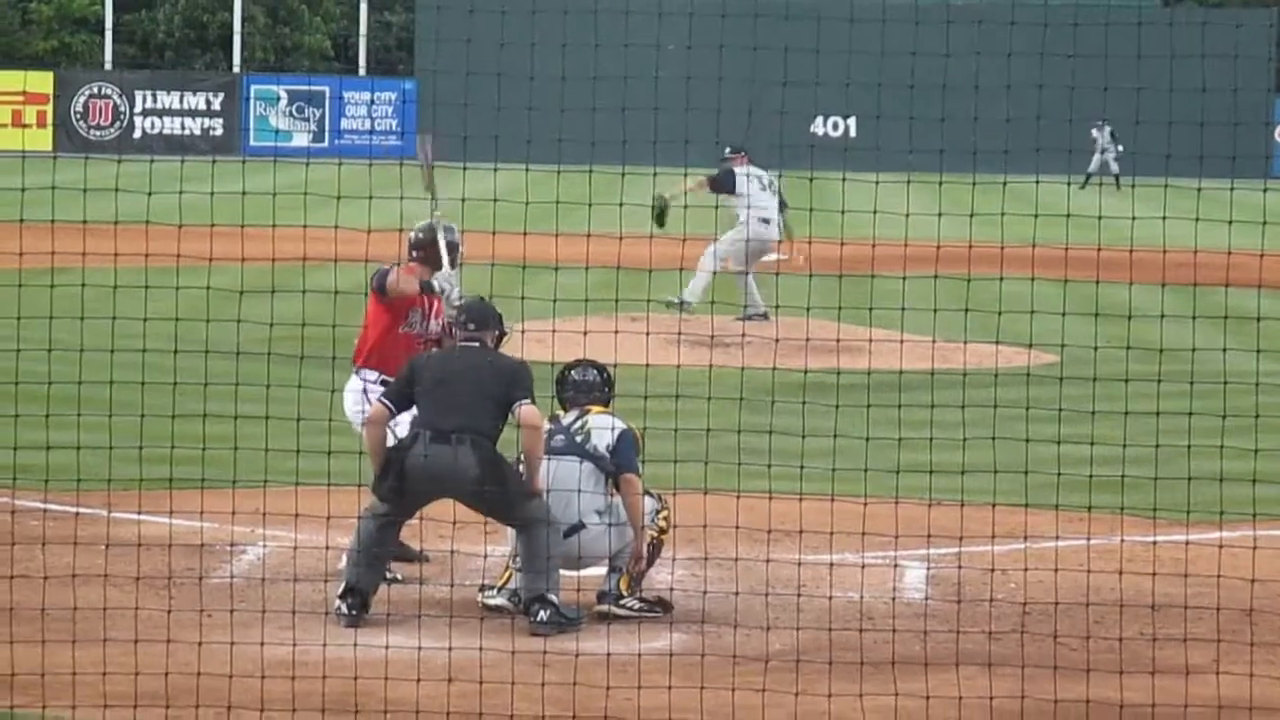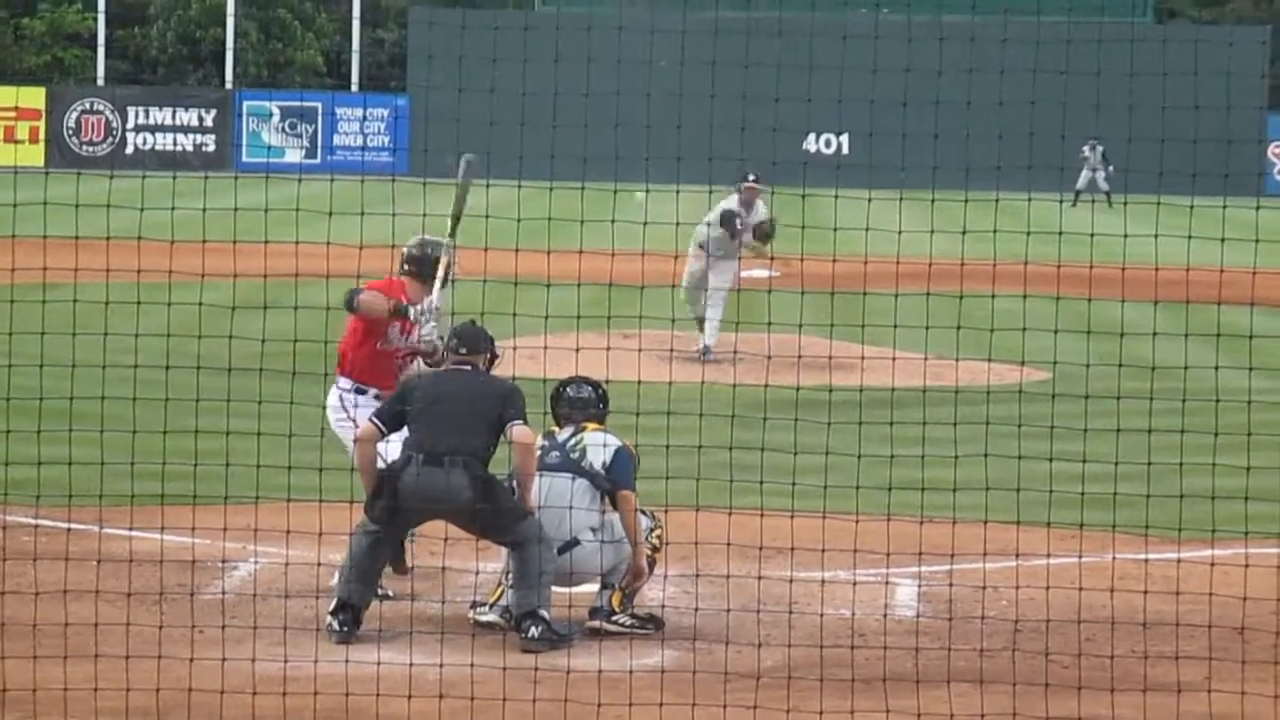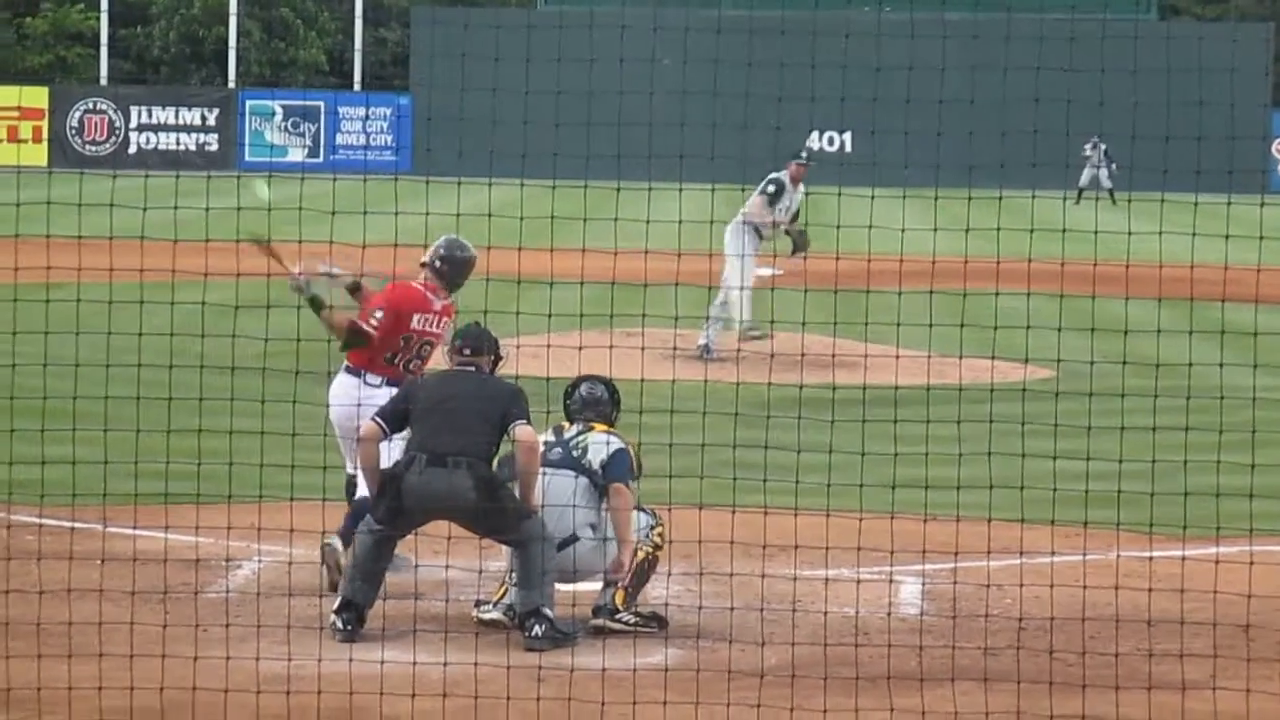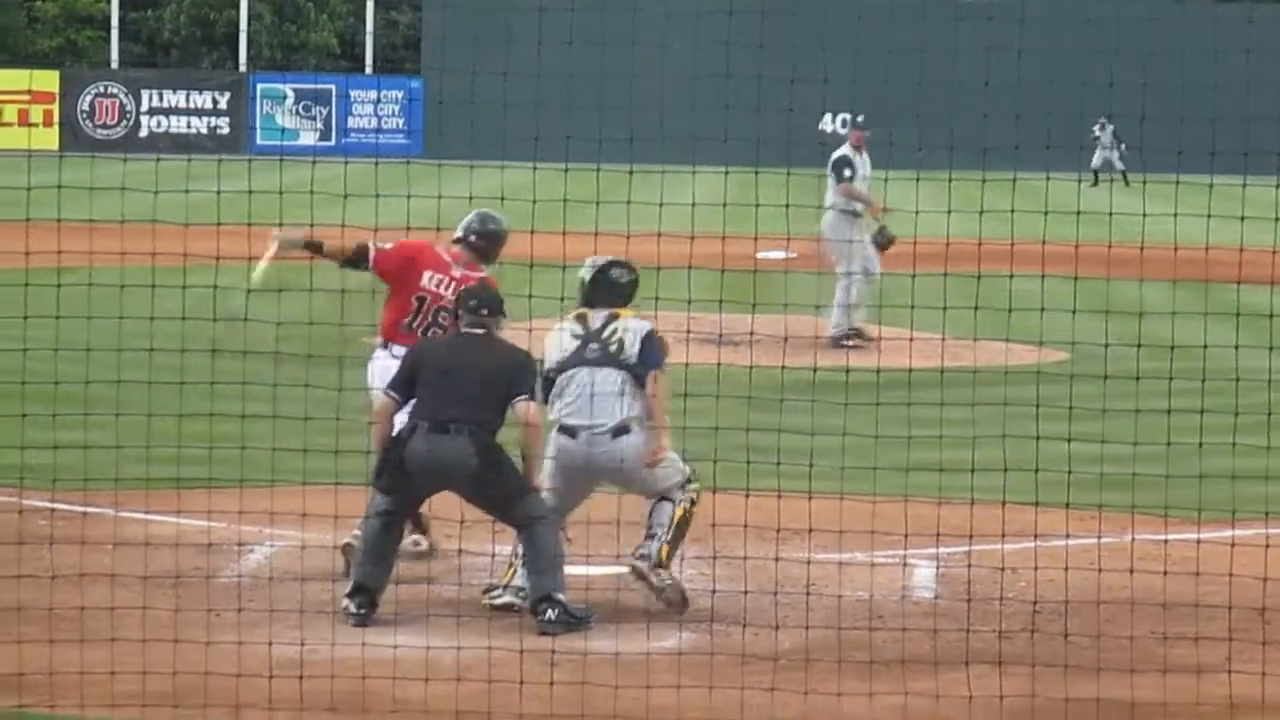
dt=0.5s
person 1, frame 1
left shoulder: (435, 296)
right shoulder: (402, 279)
left elbow: (447, 348)
right elbow: (381, 281)
right wrist: (431, 286)
right hip: (371, 392)
person 1, frame 2
left shoulder: (427, 309)
right shoulder: (388, 290)
left elbow: (435, 360)
right elbow: (354, 301)
left wrist: (431, 341)
right wrist: (405, 311)
left hip: (382, 402)
right hip: (352, 400)
person 1, frame 3
left shoulder: (402, 293)
right shoulder: (446, 309)
left elbow: (354, 336)
left wrist: (314, 301)
right wrist: (353, 286)
left hip: (348, 389)
right hip: (389, 400)
left knee: (358, 472)
right knee: (374, 487)
right ankle: (341, 542)
person 1, frame 4
left shoulder: (419, 257)
right shoulder: (483, 286)
left elbow: (358, 256)
left wrist: (307, 243)
left hip: (385, 363)
left ankle: (417, 529)
right ankle: (364, 538)
person 2, frame 1
left shoulder: (423, 362)
right shoulder: (512, 368)
left elbow: (374, 419)
right elbow: (531, 422)
left wrist: (383, 476)
right wrist: (532, 481)
left hip: (418, 458)
right hip: (474, 462)
left knee: (379, 515)
right knee: (537, 518)
left ankle: (352, 600)
right ankle: (543, 607)
person 2, frame 2
left shoulder: (415, 384)
right shoulder: (504, 390)
left elbow: (364, 436)
right elbow: (524, 441)
left wrist: (374, 496)
right wrist: (524, 498)
left hip: (410, 482)
right hip: (467, 485)
left knee: (371, 531)
right knee: (532, 538)
left ankle: (344, 617)
right ankle: (533, 623)
person 2, frame 3
left shoulder: (419, 385)
right shoulder: (507, 391)
left elbow: (367, 436)
right elbow: (527, 442)
left wrist: (378, 495)
right wrist: (527, 499)
left hip: (413, 481)
right hip: (471, 485)
left knee: (374, 530)
right knee: (534, 535)
left ankle: (347, 615)
right ankle: (538, 622)
person 2, frame 4
left shoulder: (425, 348)
right shoulder: (514, 358)
left elbow: (383, 410)
right elbow: (530, 419)
left wrist: (386, 465)
right wrist: (530, 475)
left hip: (418, 447)
right hip: (473, 453)
left knee: (384, 512)
right knee: (538, 517)
left ankle: (361, 600)
right ankle: (550, 606)
person 3, frame 1
left shoulder: (544, 430)
right shoulder: (616, 428)
right elbow: (629, 483)
right wrist: (640, 540)
right hip: (582, 540)
right knee: (653, 507)
left ankle: (509, 587)
right ankle: (618, 593)
person 3, frame 2
left shoulder: (537, 444)
right shoulder: (612, 446)
right elbow: (625, 500)
right wrist: (639, 554)
right hip: (577, 558)
right knee: (648, 525)
left ankle: (501, 605)
right ankle: (610, 609)
person 3, frame 3
left shoulder: (542, 439)
right shoulder: (613, 445)
right elbow: (618, 492)
right wrist: (625, 551)
right hip: (577, 556)
right knee: (648, 524)
left ankle: (504, 602)
right ankle: (613, 608)
person 3, frame 4
left shoulder: (558, 333)
right shoulder: (640, 330)
left elbow: (545, 397)
right elbow: (655, 383)
right wrist: (660, 437)
left hip: (567, 443)
right hip: (619, 442)
left knee: (546, 510)
right knee: (682, 486)
left ankle: (515, 586)
right ankle: (653, 560)
person 4, frame 1
left shoulder: (734, 173)
right shoulder: (770, 178)
left elbow: (705, 182)
right elbow: (783, 213)
left wrist: (674, 194)
right wrist: (791, 241)
left hip: (753, 228)
right hip: (772, 235)
left knee: (712, 255)
right knee: (740, 265)
left ankle: (688, 299)
right ankle: (756, 309)
person 4, frame 2
left shoulder: (760, 207)
right shoulder: (728, 210)
right elbow: (739, 239)
left hip: (727, 254)
right hip: (704, 248)
left knee: (717, 297)
right knee: (690, 288)
left ankle: (708, 344)
right ankle: (698, 313)
person 4, frame 3
left shoulder: (799, 191)
right shoulder: (777, 181)
left elbow: (791, 222)
right elbow: (758, 202)
left wrist: (796, 239)
right wrist: (767, 219)
left hip: (755, 239)
right hip: (744, 230)
left knee: (729, 291)
right knee: (740, 279)
left ankle: (706, 341)
right ankle: (744, 327)
person 4, frame 4
left shoulder: (864, 156)
right shoulder: (842, 156)
right elbow: (846, 188)
left wrist: (876, 218)
right wrist: (873, 204)
left hip: (856, 220)
right hip: (839, 219)
left knee: (871, 271)
right knee: (850, 275)
left ankle: (850, 323)
right ankle: (838, 332)
